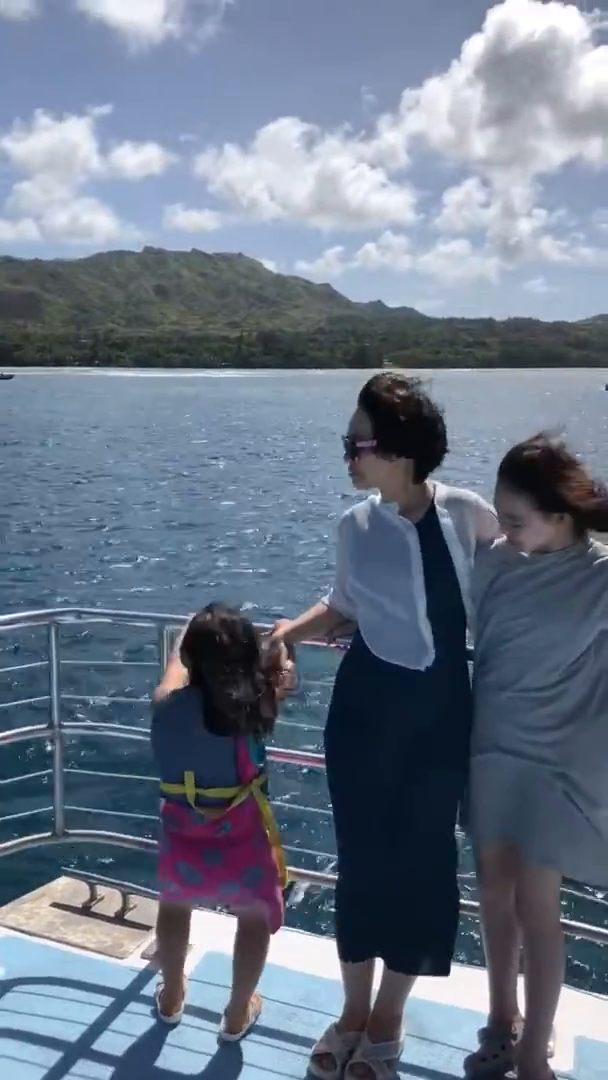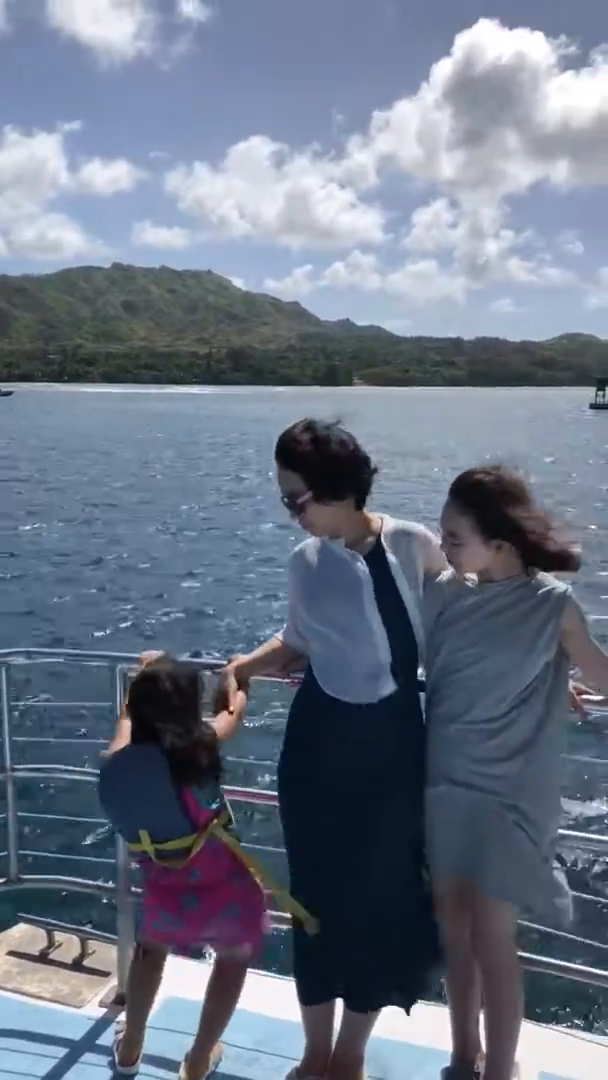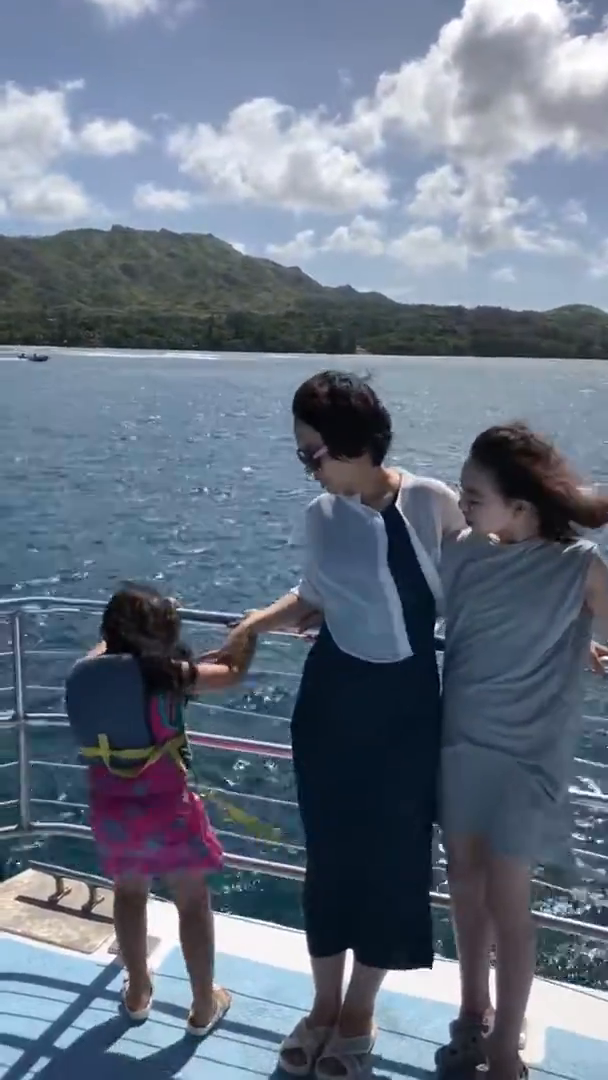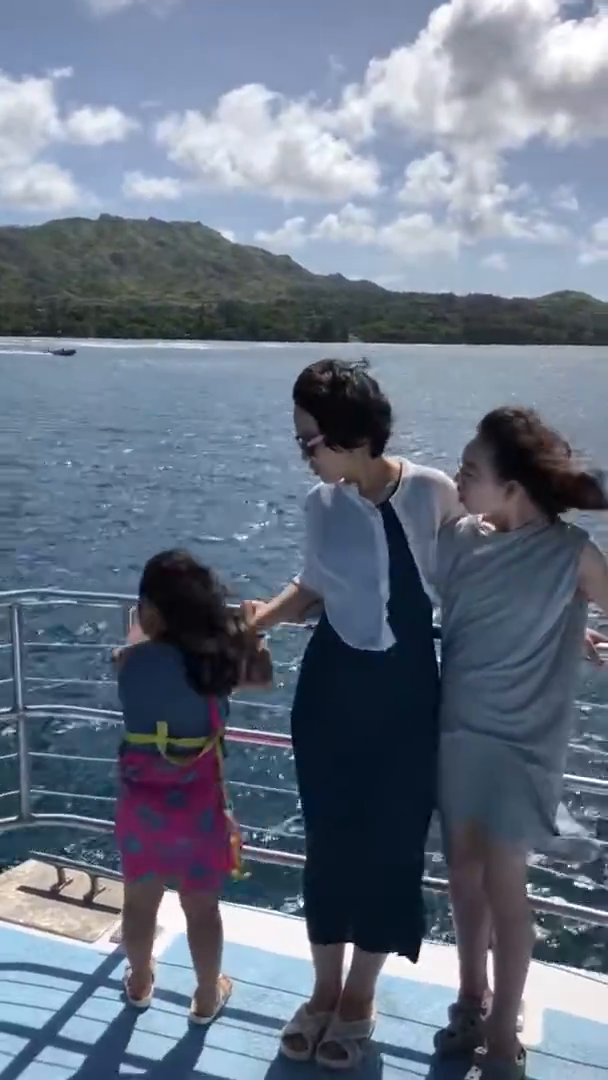
dt=0.7s
person 1, frame 1
left shoulder: (467, 514)
right shoulder: (356, 524)
right wrist: (290, 629)
left hip: (438, 711)
right hip: (363, 705)
left knee: (418, 863)
right knee: (359, 859)
left ankle: (387, 1018)
right ankle: (353, 1010)
person 1, frame 2
left shoulder: (414, 546)
right shoulder: (305, 562)
right wrist: (242, 666)
left hip: (392, 747)
right hip: (317, 743)
left knee: (374, 899)
right knee: (314, 895)
person 1, frame 3
left shoulder: (432, 501)
right shoulder: (321, 515)
right wrist: (256, 622)
left hip: (405, 705)
right hip: (330, 700)
left knee: (388, 857)
right knee: (328, 853)
left ankle: (359, 1010)
right ankle: (324, 1003)
person 1, frame 4
left shoulder: (433, 493)
right shoulder: (321, 504)
right wrist: (254, 621)
left hip: (405, 695)
right hip: (329, 691)
left knee: (387, 845)
right knee: (328, 842)
left ankle: (360, 996)
right ankle: (324, 990)
person 2, frame 1
right shoulder: (495, 559)
left hip: (555, 761)
right hip: (490, 748)
left knee: (536, 909)
right knee: (494, 892)
right ankle: (502, 1020)
person 2, frame 2
left shoulder: (552, 605)
right shoulder: (442, 592)
left hip: (508, 794)
right hip: (443, 782)
left knee: (492, 943)
right knee: (452, 927)
person 2, frame 3
right shoulder: (461, 550)
left hip: (525, 754)
right hip: (461, 740)
left knee: (507, 902)
right knee: (465, 884)
right ankle: (474, 1014)
person 2, frame 4
right shoulder: (457, 536)
left hip: (521, 741)
right hip: (457, 728)
left knee: (503, 887)
right knee: (463, 871)
right ankle: (473, 998)
person 3, frame 1
left shoulder: (166, 704)
right shoulder: (252, 705)
left elbow: (179, 665)
right elbow: (284, 676)
left wrist: (194, 632)
right wrist: (281, 642)
left hip: (183, 845)
right hip: (242, 846)
left knee: (174, 909)
right knee: (255, 919)
left ankle: (171, 996)
right ankle: (238, 1013)
person 3, frame 2
left shoulder: (115, 763)
right shoulder: (196, 750)
left elbow: (131, 716)
right elbow: (234, 710)
left wrist: (147, 674)
left hip: (164, 889)
right hip: (221, 887)
left knee: (150, 947)
right knee: (234, 957)
left ankle: (130, 1046)
person 3, frame 3
left shoulder: (83, 673)
right shoulder: (166, 672)
right elbow: (232, 673)
left wrist: (148, 608)
left hip: (109, 809)
right hip: (166, 807)
left knee: (129, 892)
right knee: (192, 902)
left ankle: (138, 991)
right ankle: (204, 1006)
person 3, frame 4
left shoulder: (132, 661)
right shoulder: (218, 660)
right elbow: (262, 675)
left wrist: (149, 618)
right wrist: (251, 627)
left hip: (141, 802)
right hip: (198, 803)
left knee: (139, 901)
right knee: (201, 906)
left ankle: (139, 981)
right ankle: (207, 996)
